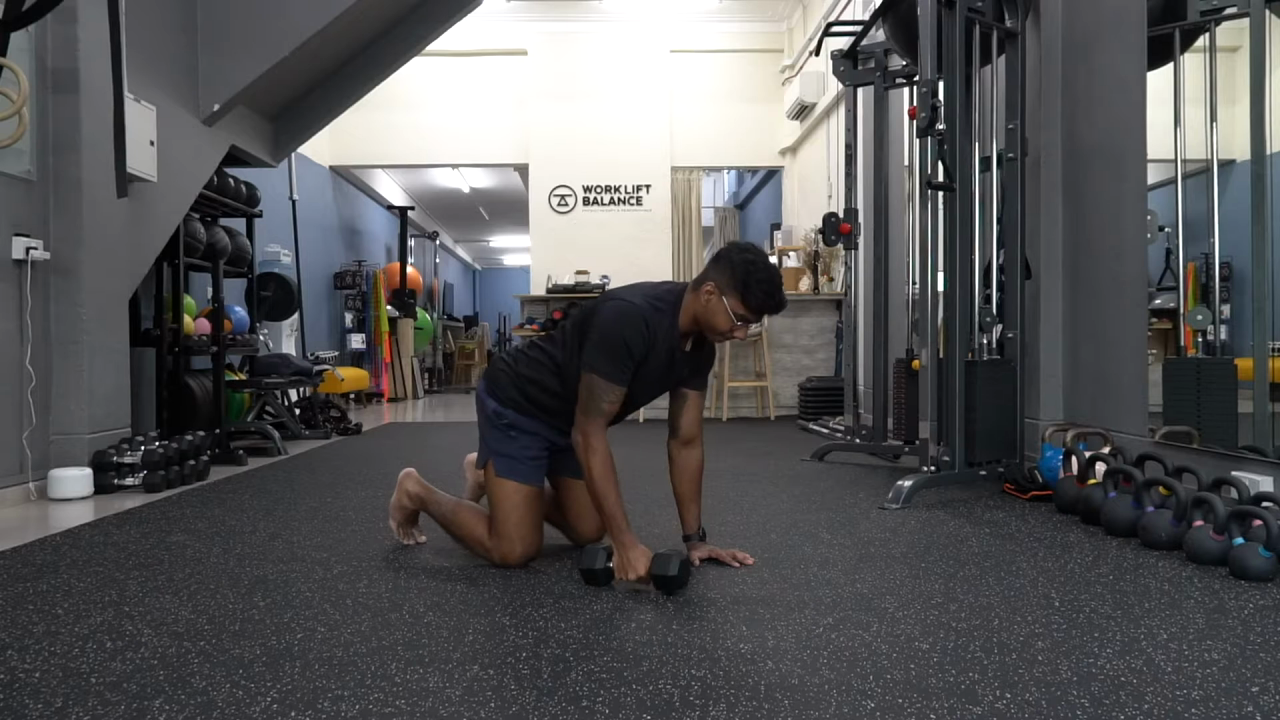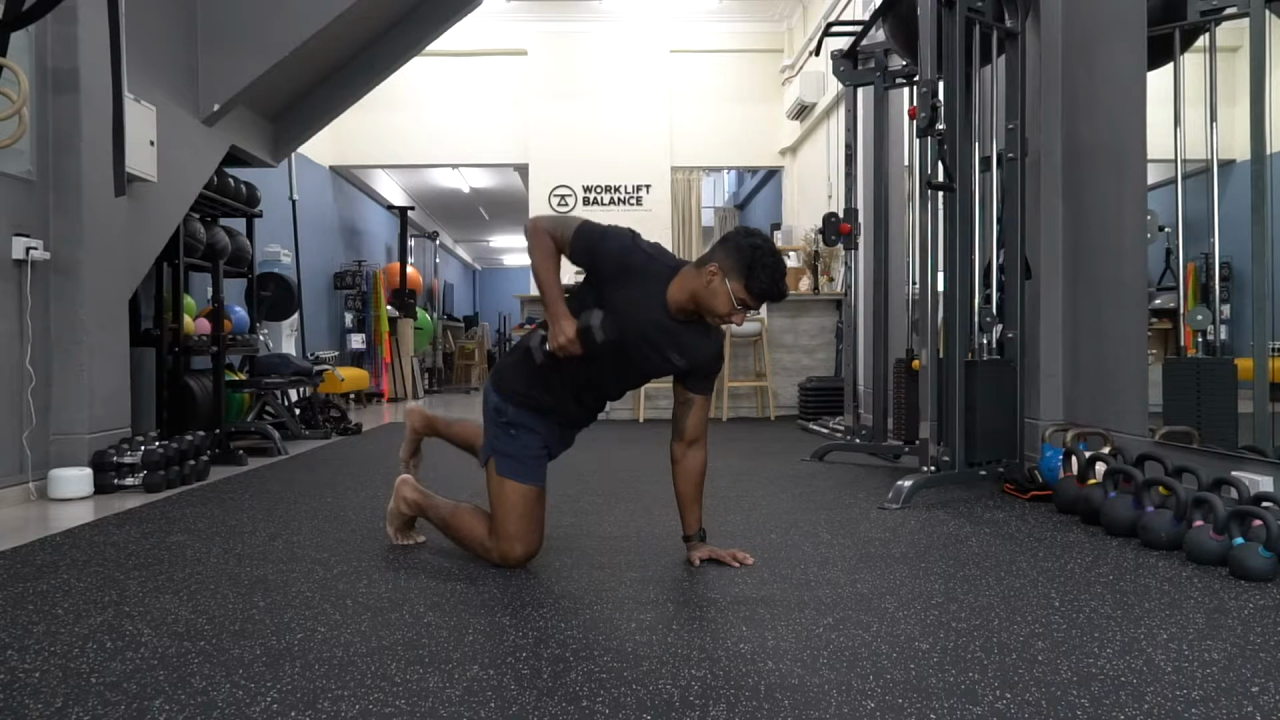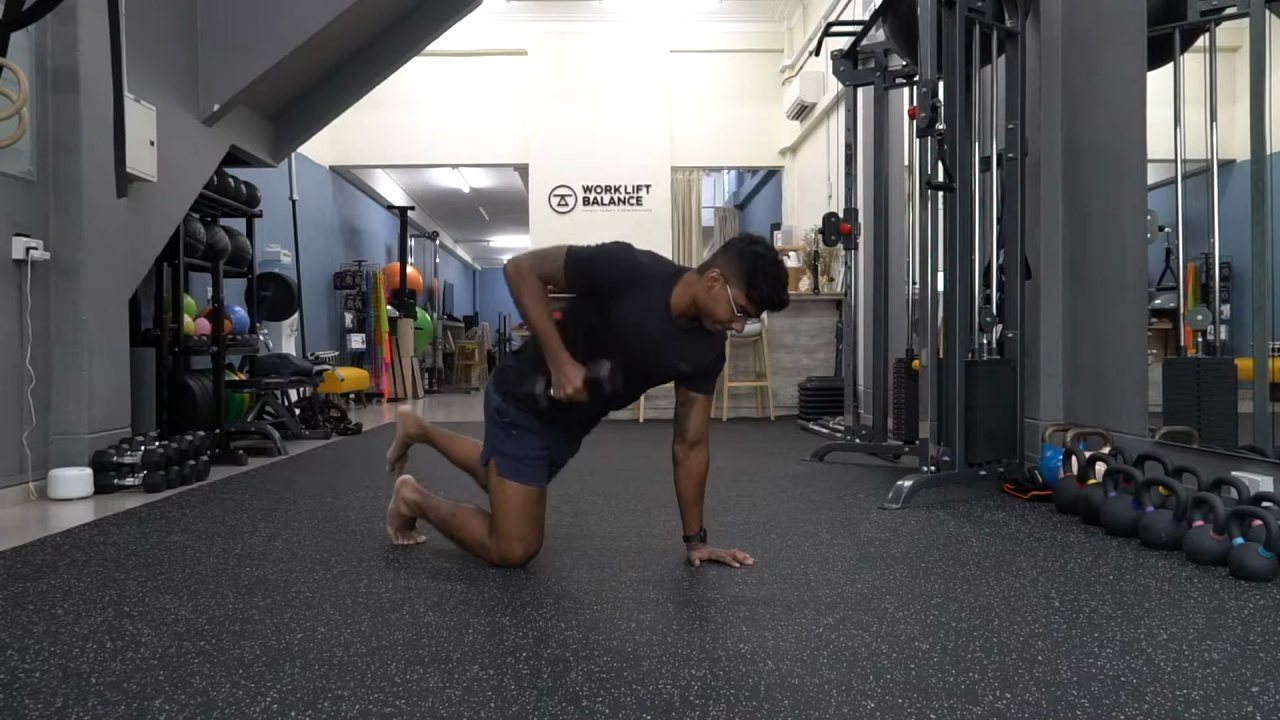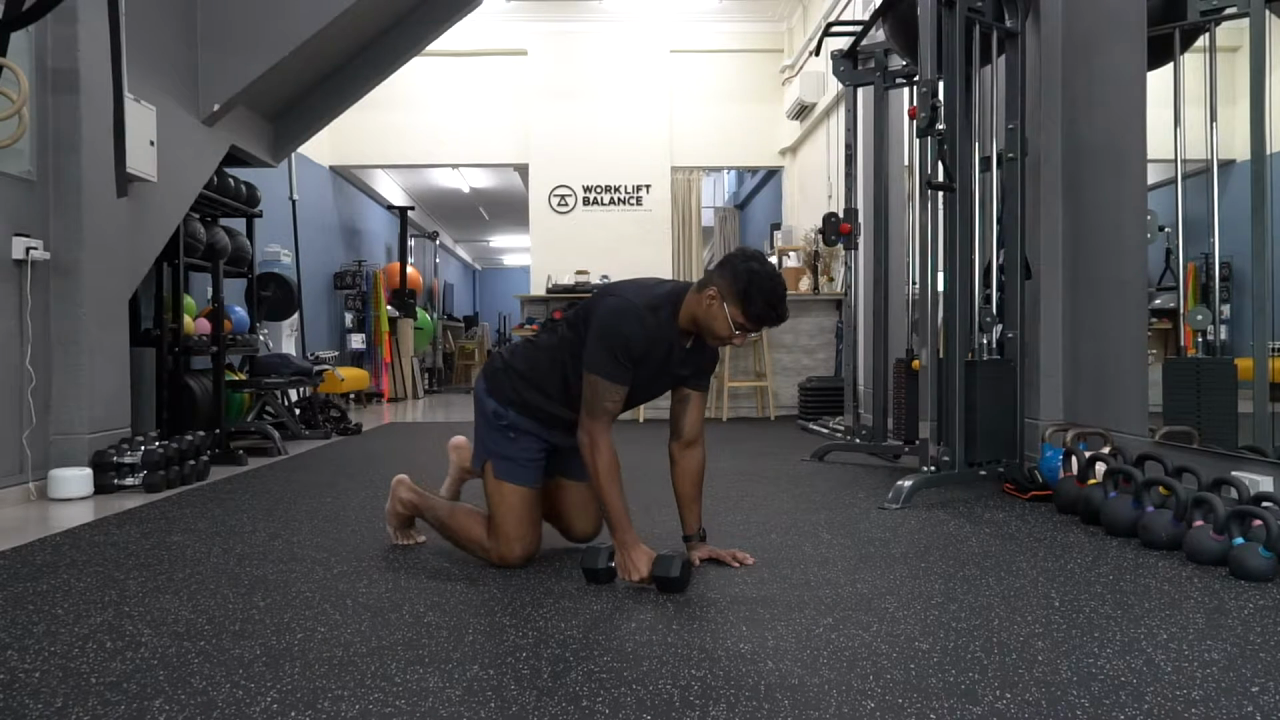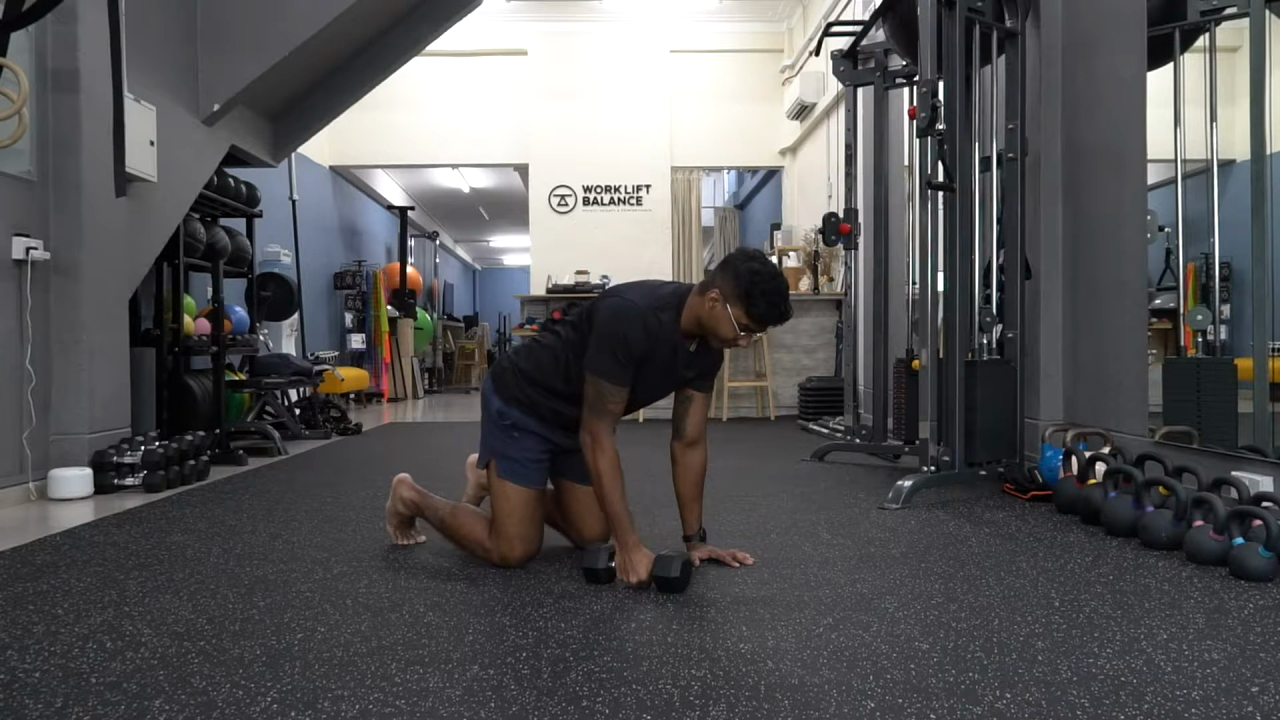
dt=1s
person 1, frame 1
left shoulder: (700, 346)
right shoulder: (629, 318)
left elbow: (685, 441)
right elbow: (589, 434)
left wrist: (694, 538)
right wrist: (626, 542)
left hip: (567, 415)
right hip: (515, 404)
left knee: (589, 533)
right knee: (513, 551)
left ankle: (489, 473)
right ankle: (416, 492)
person 1, frame 2
left shoulder: (705, 346)
right shoulder: (630, 260)
left elbow: (688, 443)
right elbow: (540, 230)
left wrist: (695, 539)
right wrist: (558, 316)
left hip: (570, 414)
right hip: (523, 396)
left knee: (512, 466)
right knee: (513, 550)
left ankle: (425, 422)
right ankle: (414, 498)
person 1, frame 3
left shoulder: (708, 349)
right shoulder: (629, 272)
left elbow: (690, 444)
right elbow: (521, 269)
left wrist: (695, 539)
right wrist: (560, 360)
left hip: (573, 419)
right hip: (524, 399)
left knee: (504, 483)
right knee: (513, 549)
left ankle: (419, 428)
right ankle: (414, 499)
person 1, frame 4
left shoulder: (702, 346)
right shoulder: (629, 315)
left elbow: (686, 442)
right elbow: (594, 434)
left wrist: (695, 540)
right wrist: (627, 543)
left hip: (566, 414)
right hip: (514, 401)
left knee: (582, 528)
right knee: (513, 550)
left ankle: (472, 460)
right ankle: (410, 497)
person 1, frame 5
left shoulder: (707, 347)
right shoulder: (630, 317)
left elbow: (689, 442)
right elbow: (598, 436)
left wrist: (695, 539)
right wrist: (629, 545)
left hip: (575, 417)
right hip: (520, 403)
left knee: (592, 535)
right knee: (513, 550)
left ankle: (491, 478)
right ankle: (411, 497)
